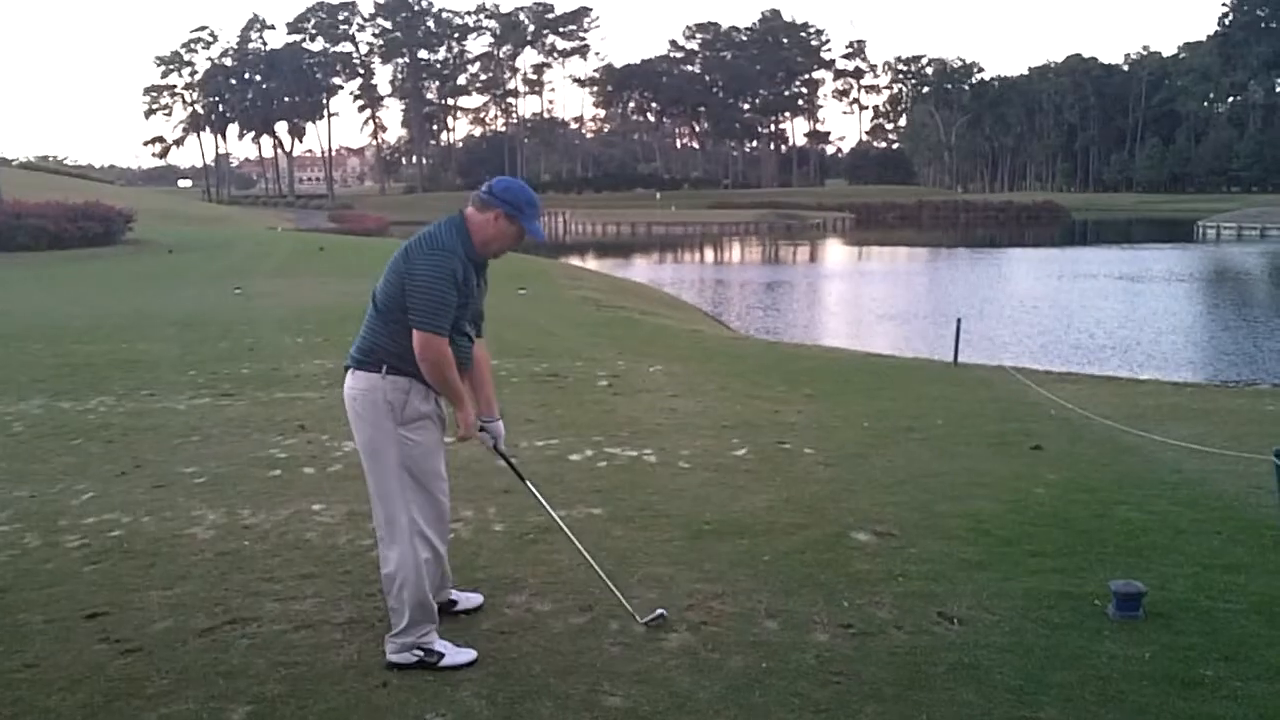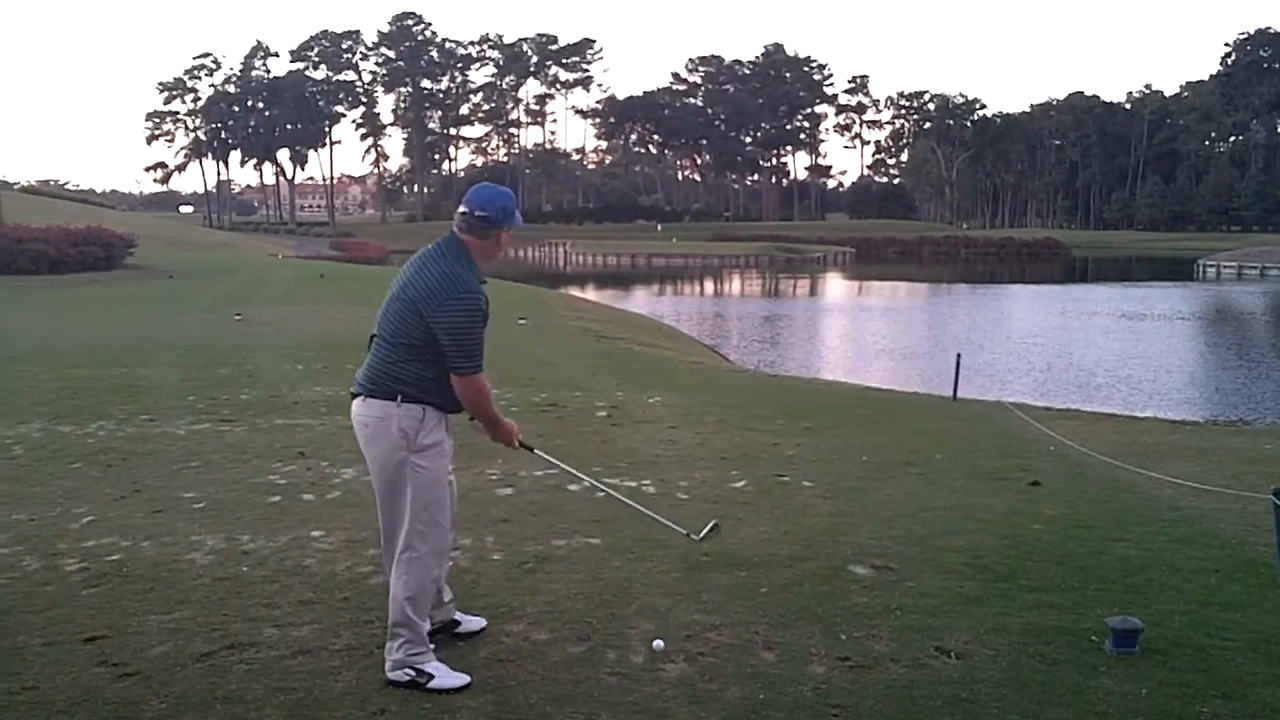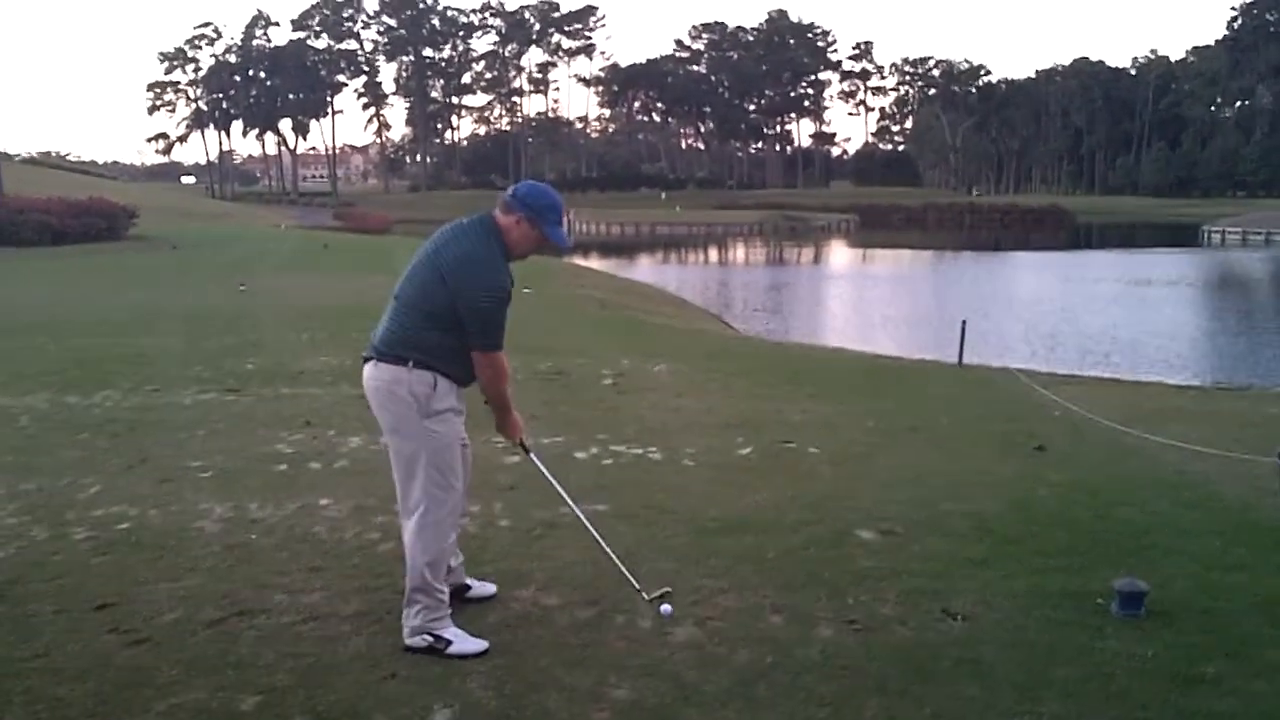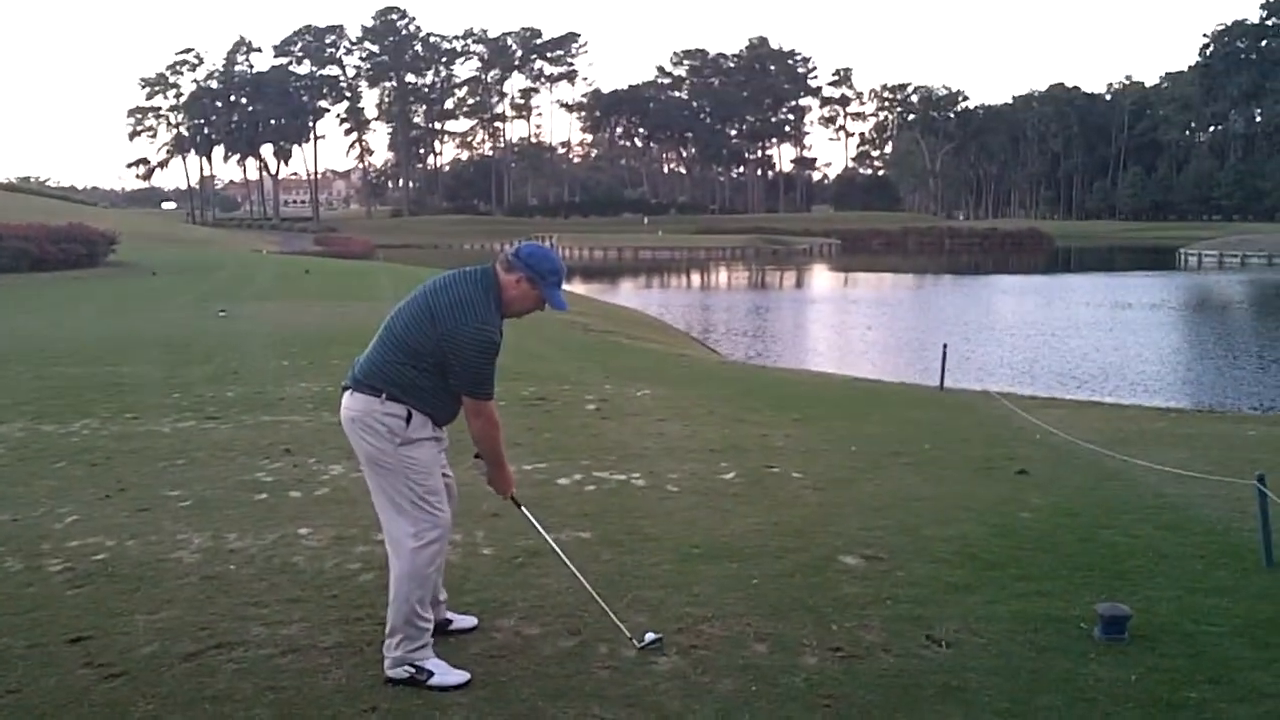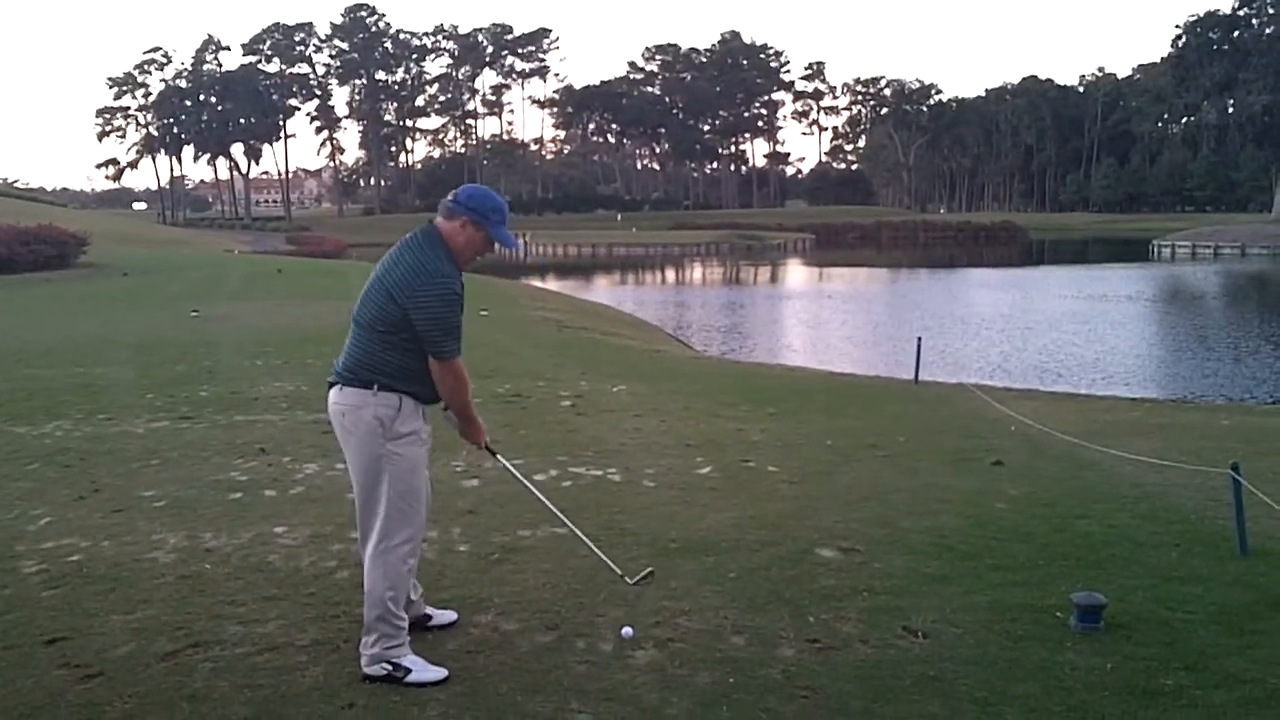
dt=1s
person 1, frame 1
left shoulder: (471, 259)
right shoulder: (438, 254)
left elbow: (471, 339)
right elbow: (428, 344)
left wrist: (489, 412)
right wrist: (463, 406)
left hip: (412, 390)
right hip: (389, 390)
left knee: (429, 499)
right knee: (412, 513)
left ankle: (434, 592)
right ankle: (411, 641)
person 1, frame 2
left shoulder: (437, 258)
right shoulder: (459, 291)
right elbow: (468, 382)
left wrist: (485, 416)
right wrist: (497, 426)
left hip: (401, 408)
right hip: (403, 417)
left knee: (433, 522)
right knee: (419, 536)
left ankle: (435, 612)
right ankle: (407, 659)
person 1, frame 3
left shoulder: (468, 233)
right shoulder: (484, 269)
right elbow: (488, 361)
right wrist: (505, 415)
left hip: (405, 371)
right hip: (413, 381)
left knee: (448, 480)
right knee: (435, 498)
left ankle: (447, 577)
right ankle: (425, 625)
person 1, frame 4
left shoulder: (471, 284)
right shoulder: (476, 320)
right elbow: (480, 412)
right wrist: (499, 469)
left hip: (395, 408)
right hip: (387, 415)
left knee: (439, 505)
right knee: (422, 527)
left ankle: (430, 612)
right ankle: (407, 657)
person 1, frame 5
left shoulder: (420, 249)
right shoulder: (433, 277)
right elbow: (446, 367)
left wrist: (459, 411)
right wrist: (469, 420)
left hip: (378, 399)
right hip: (380, 407)
left knee: (407, 515)
right knee: (394, 527)
left ankle: (406, 608)
right ankle: (384, 654)
